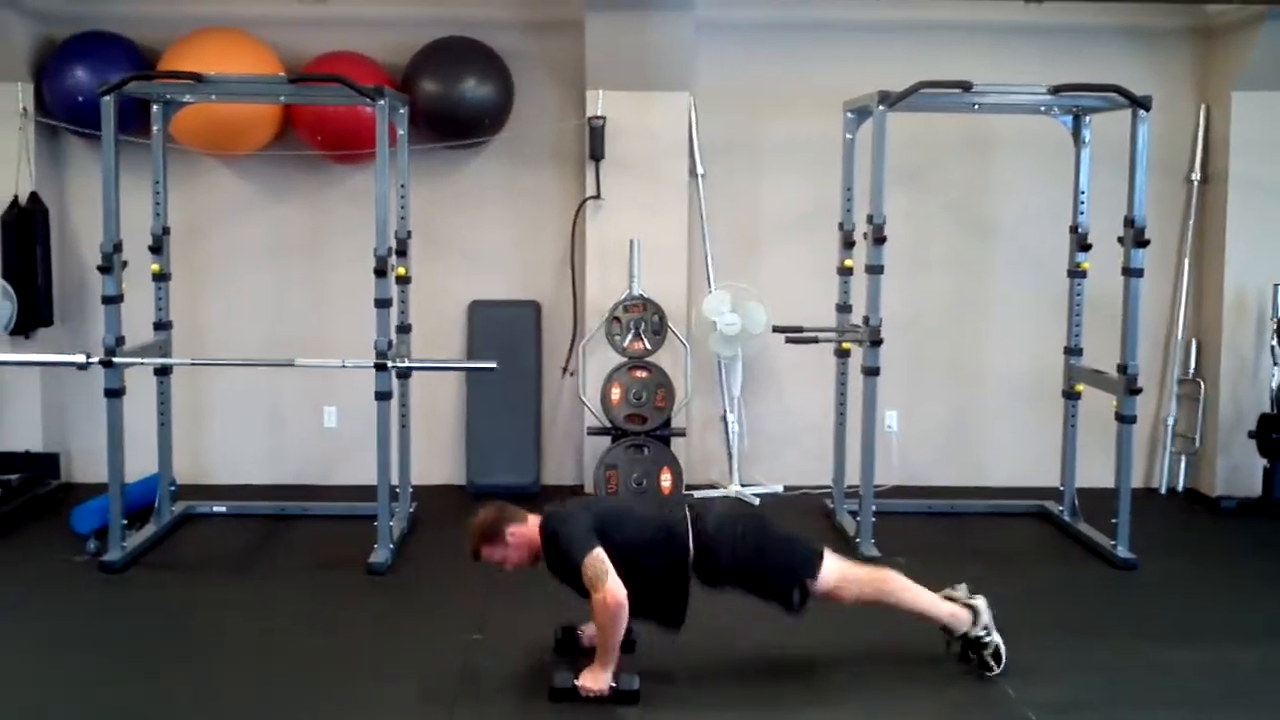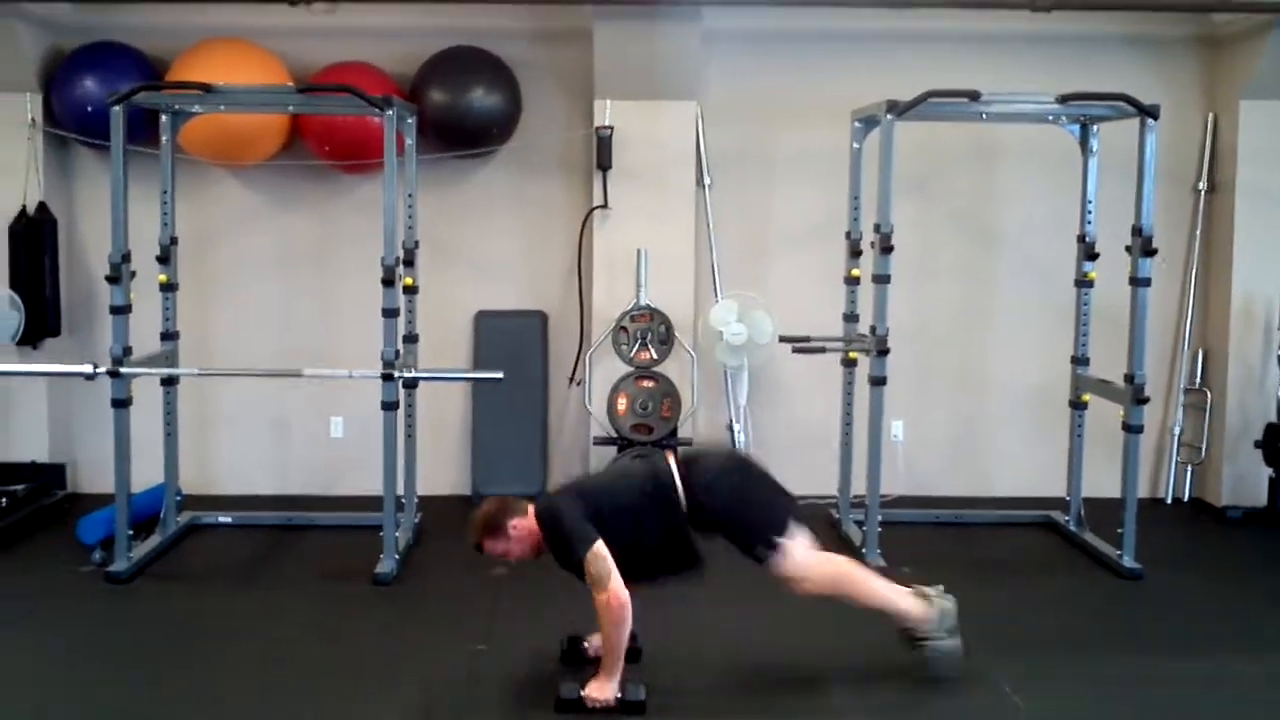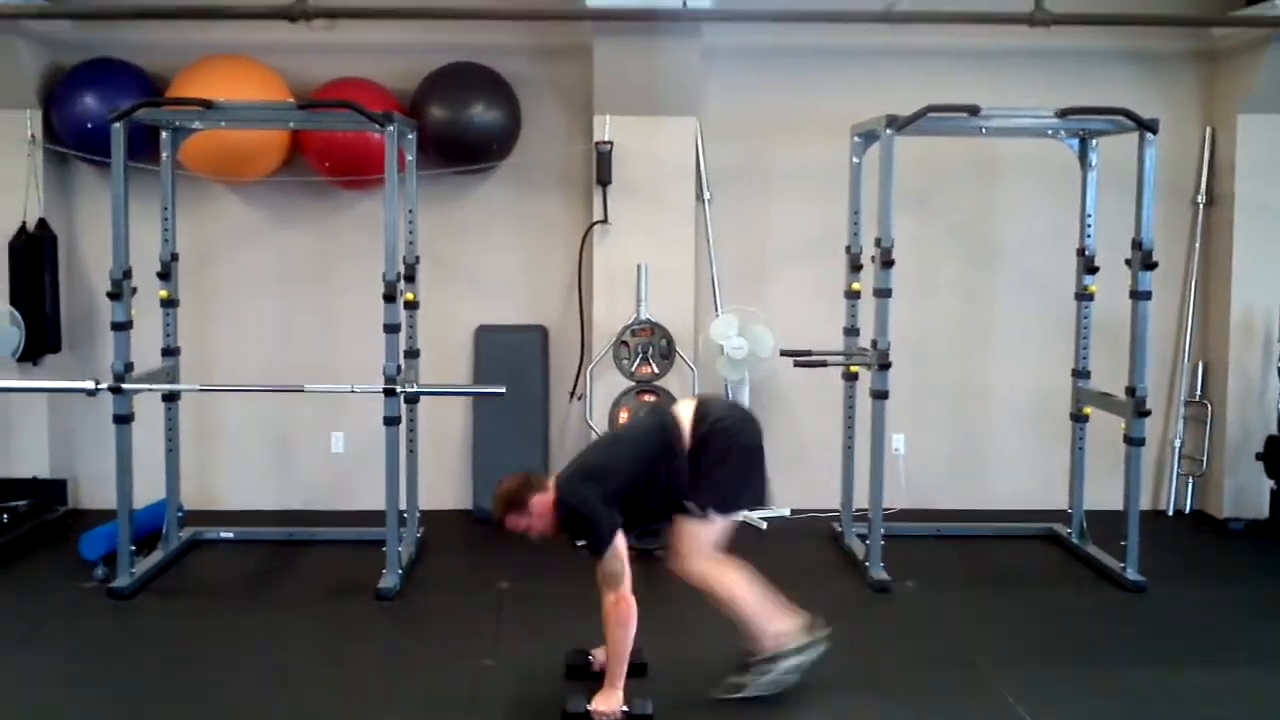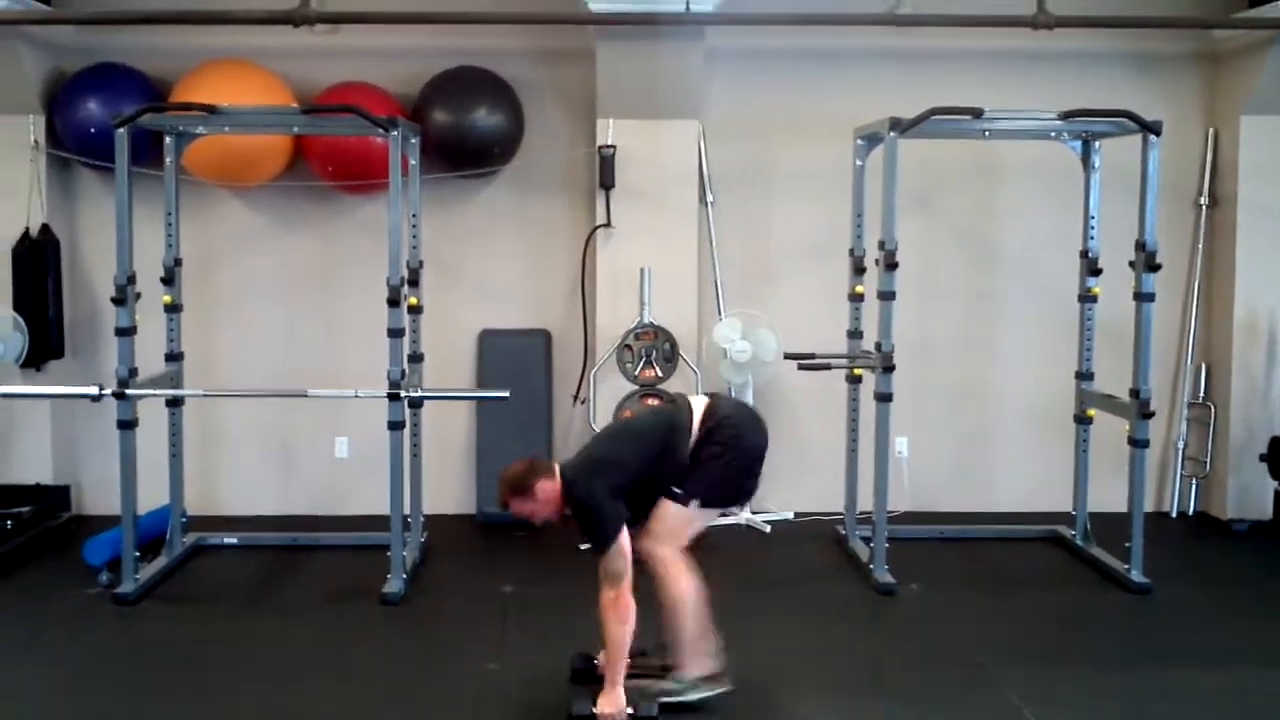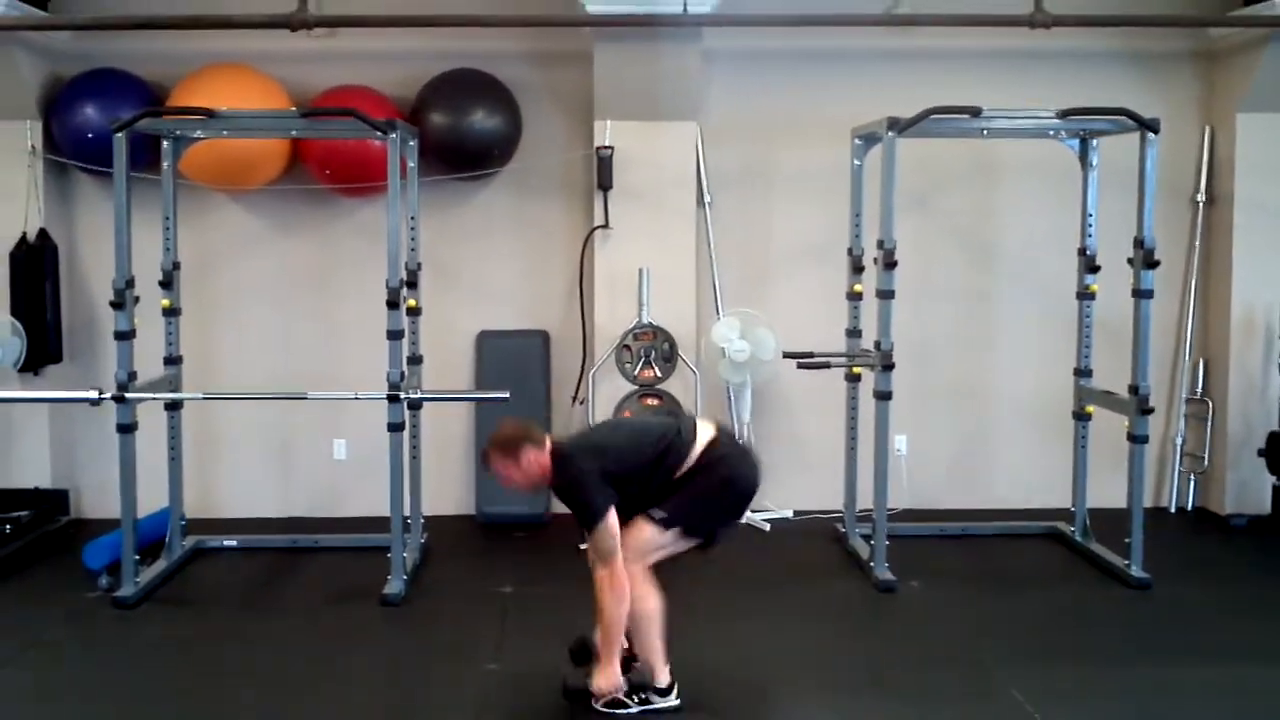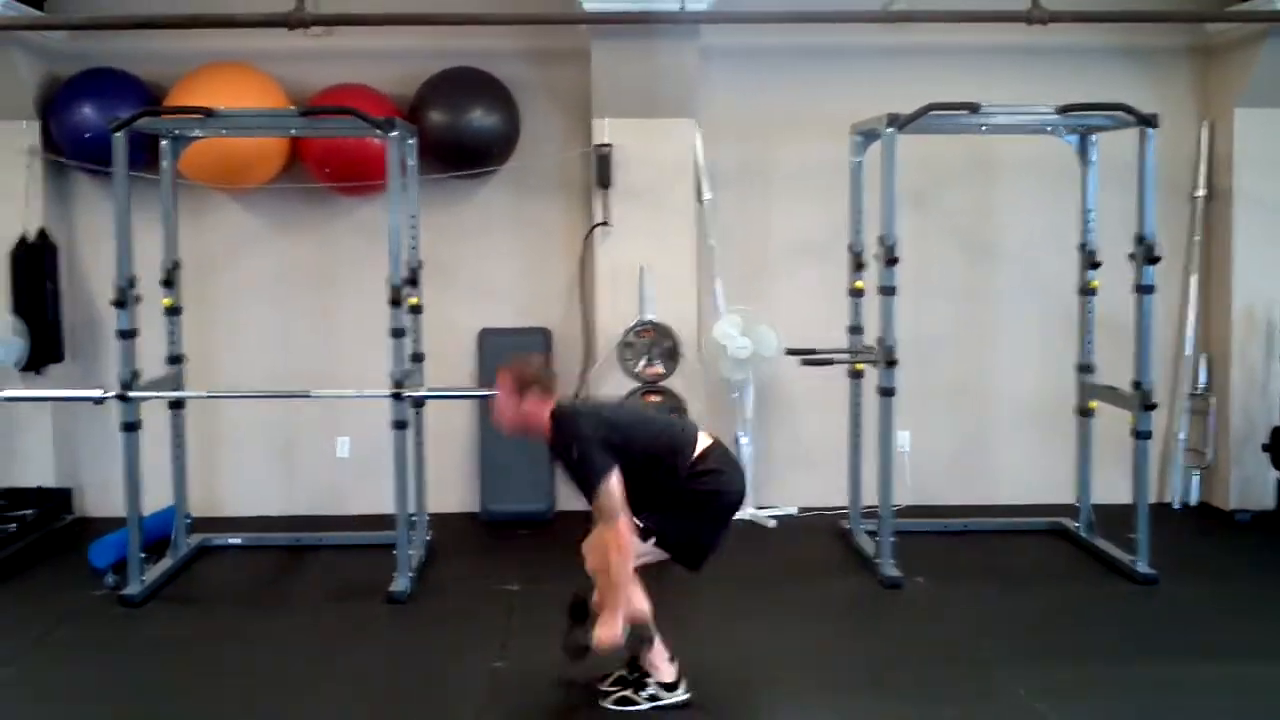
dt=0.1s
person 1, frame 1
left shoulder: (560, 533)
right shoulder: (560, 520)
left elbow: (612, 596)
left wrist: (602, 667)
right wrist: (604, 626)
left hip: (717, 539)
right hip: (708, 527)
left knee: (840, 582)
right knee: (836, 578)
left ankle: (964, 617)
right ankle: (954, 601)
person 1, frame 2
left shoulder: (561, 522)
right shoulder: (560, 510)
left elbow: (615, 597)
right elbow: (613, 584)
left wrist: (609, 676)
right wrist: (610, 637)
left hip: (709, 483)
right hip: (700, 481)
left knee: (800, 569)
right knee: (800, 563)
left ankle: (919, 610)
right ankle: (915, 605)
person 1, frame 3
left shoulder: (584, 504)
right shoulder: (579, 487)
left elbow: (618, 595)
right elbow: (614, 581)
left wrist: (613, 688)
right wrist: (616, 647)
left hip: (716, 435)
right hip: (703, 430)
left knee: (692, 563)
right knee: (689, 558)
left ankle: (788, 640)
right ankle: (781, 634)
person 1, frame 4
left shoulder: (588, 493)
right shoulder: (576, 481)
left elbow: (618, 592)
right elbow: (615, 580)
left wrist: (613, 689)
right wrist: (615, 645)
left hip: (729, 432)
left knee: (658, 546)
right knee: (651, 543)
left ankle: (695, 671)
right ankle: (696, 659)
person 1, frame 5
left shoulder: (577, 475)
right shoulder: (571, 460)
left elbow: (616, 572)
right elbow: (609, 557)
left wrist: (608, 663)
right wrist: (609, 636)
left hip: (721, 462)
right hip: (707, 462)
left knee: (627, 564)
right knee: (624, 559)
left ankle: (660, 686)
right ankle: (655, 671)
person 1, frame 6
left shoulder: (576, 437)
right shoulder: (570, 424)
left elbow: (616, 532)
right elbow: (611, 515)
left wrist: (612, 615)
right wrist: (608, 594)
left hip: (709, 481)
right hip: (697, 473)
left knee: (607, 553)
right knee: (597, 554)
left ankle: (663, 677)
right ankle: (653, 663)
